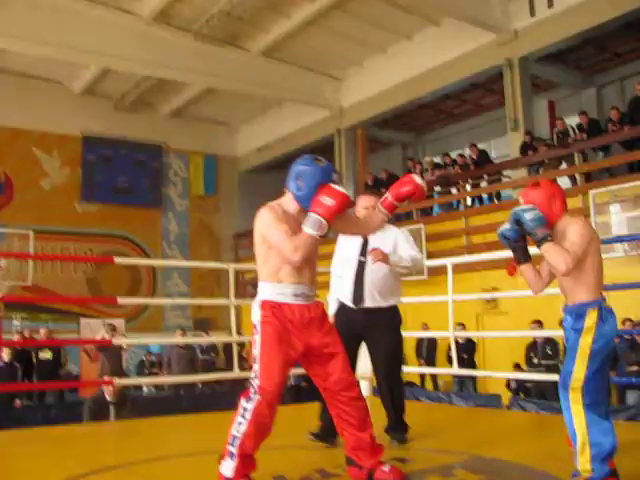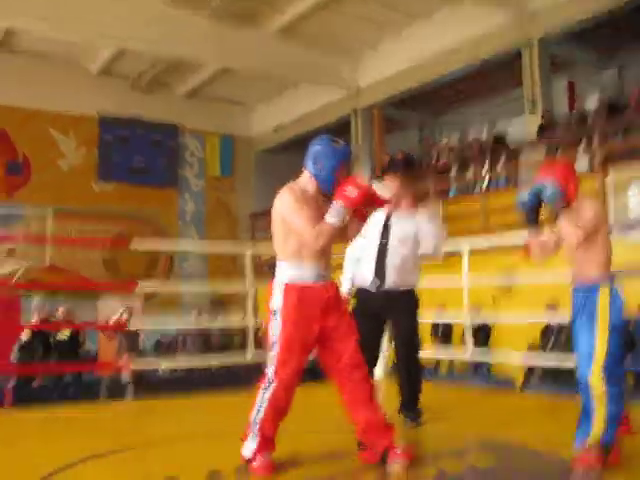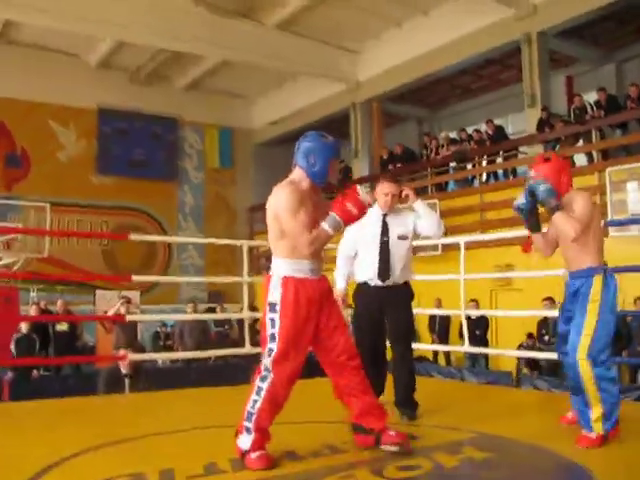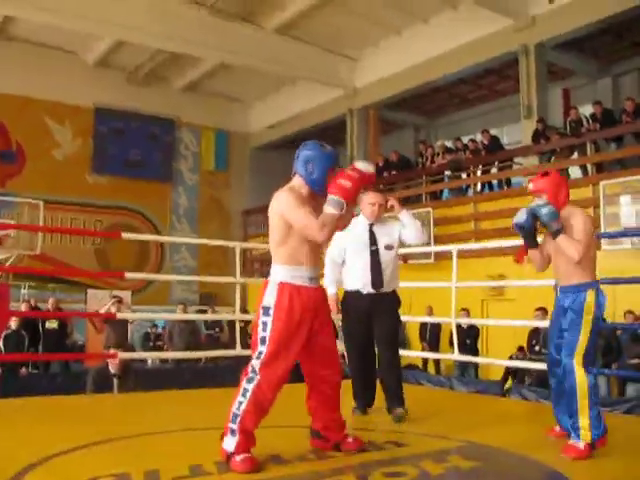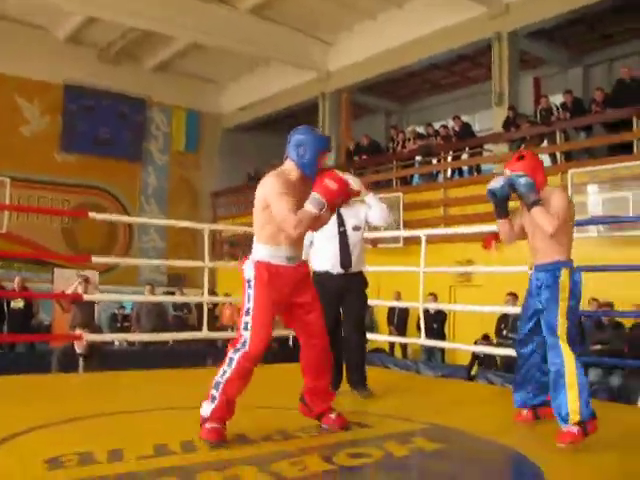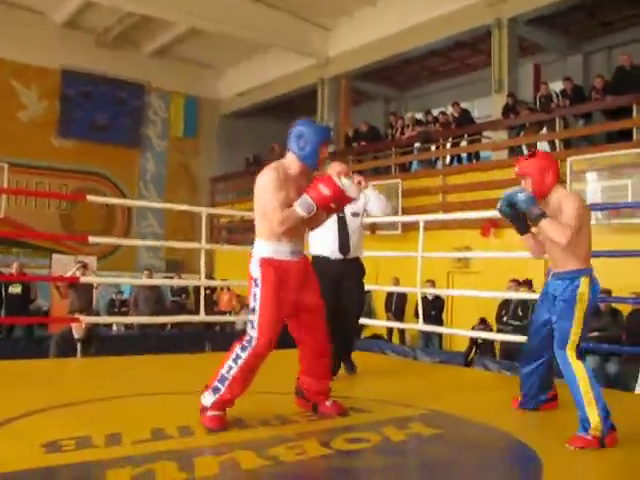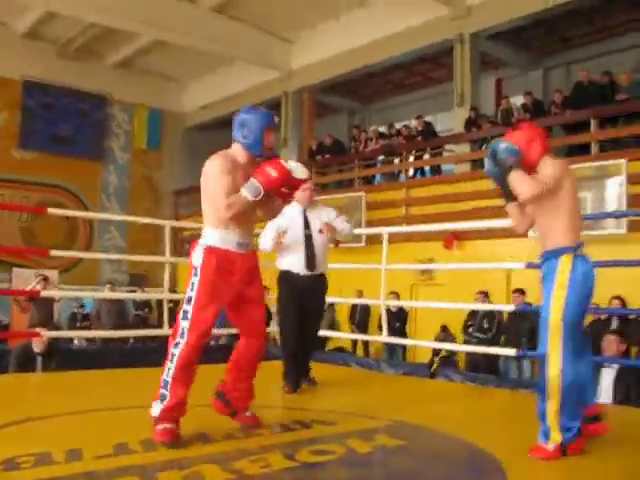
dt=0.2s
person 1, frame 1
left shoulder: (320, 211)
right shoulder: (270, 214)
left elbow: (365, 226)
right elbow: (295, 254)
left wrist: (395, 197)
right wrist: (320, 215)
left hip: (311, 311)
right hip: (275, 311)
left knee: (343, 385)
right knee: (266, 390)
person 1, frame 2
left shoulder: (324, 196)
right shoulder: (291, 197)
right elbow: (317, 241)
left wrist: (364, 205)
right wrist: (346, 202)
left hip: (325, 289)
right hip: (293, 292)
left knee: (352, 366)
right knee: (282, 372)
left ankle: (378, 442)
right ankle: (256, 448)
person 1, frame 3
left shoulder: (311, 191)
right shoulder: (285, 194)
right elbow: (305, 244)
left wrist: (347, 207)
right wrist: (339, 215)
left hip: (316, 285)
right hip: (290, 286)
left knee: (345, 357)
right knee: (280, 365)
left ankle: (373, 427)
right ankle: (251, 442)
person 1, frame 4
left shoulder: (314, 196)
right shoulder: (288, 198)
left elbow: (339, 222)
right elbow: (322, 233)
left wrist: (353, 188)
right wrist: (340, 194)
left hip: (313, 292)
right hip: (285, 293)
left knee: (327, 368)
right knee: (267, 370)
left ankle: (328, 433)
right ankle: (236, 445)
person 1, frame 5
left shoulder: (305, 184)
right shoulder: (275, 183)
left elbow: (311, 223)
right elbow: (295, 227)
left wrist: (336, 197)
right wrist: (324, 194)
left hip: (295, 270)
right hip: (266, 270)
left knee: (318, 339)
right knee: (253, 342)
left ankle: (318, 404)
right ankle: (213, 413)
person 1, frame 6
left shoulder: (307, 176)
right shoulder: (273, 175)
right elbow: (279, 225)
left wrist: (335, 202)
right wrist: (314, 197)
left hip: (298, 265)
right hip: (269, 264)
left knee: (317, 335)
right knee: (260, 338)
left ankle: (314, 395)
right ankle: (214, 402)
person 1, frame 7
left shoulder: (258, 167)
right shoulder: (220, 163)
left elbow: (268, 212)
right elbow: (227, 210)
left wrist: (287, 187)
right wrist: (263, 182)
left hip: (245, 257)
right hip: (215, 255)
left knee: (255, 336)
right knee: (192, 333)
left ankle: (233, 400)
right ankle: (165, 414)
person 2, frame 1
left shoulder: (577, 226)
right shoulder: (555, 239)
left elbow: (565, 265)
right elbow: (537, 284)
left wrist: (540, 235)
right wrist: (518, 250)
left hip: (590, 317)
right hip: (579, 318)
left knee: (575, 392)
right knee: (591, 390)
right ankle: (600, 444)
person 2, frame 2
left shoulder: (589, 208)
right shoulder: (564, 219)
left elbow: (576, 238)
right elbow: (541, 249)
left hip: (599, 296)
right hip: (582, 296)
left knee: (594, 372)
right knee: (590, 370)
left ankle: (598, 444)
right ankle: (611, 421)
person 2, frame 3
left shoulder: (581, 200)
right shoulder: (559, 207)
left elbow: (573, 233)
right elbow: (545, 249)
left wrist: (551, 205)
right wrist: (530, 219)
left hip: (592, 282)
right hip: (575, 283)
left knee: (585, 354)
right knee: (569, 350)
left ankle: (602, 423)
right ankle: (585, 407)
person 2, frame 4
left shoulder: (578, 217)
right shoulder: (553, 225)
left elbow: (577, 254)
right elbow: (540, 264)
left wrist: (553, 225)
right wrist: (528, 236)
left hip: (583, 297)
right hip: (564, 298)
left knee: (576, 363)
right knee: (558, 362)
left ankle: (589, 435)
right ankle: (569, 421)
person 2, frame 5
left shoulder: (557, 196)
right shoulder: (526, 203)
left elbow: (551, 228)
right elbow: (508, 236)
left wrist: (530, 198)
right wrist: (500, 205)
left hip: (557, 276)
right hip: (539, 278)
left knee: (559, 343)
right knee: (528, 342)
left ankle: (579, 419)
right ankle: (538, 401)
person 2, frame 6
left shoulder: (568, 201)
right shoulder: (549, 207)
left elbow: (564, 238)
right elbow: (538, 249)
left wrist: (531, 208)
right wrist: (520, 222)
left hip: (575, 284)
right hip: (556, 284)
left knee: (566, 352)
right knee: (538, 343)
left ankle: (598, 429)
right ankle: (538, 395)
person 2, frame 7
left shoulder: (554, 166)
right shoulder: (542, 179)
left elbow: (529, 191)
right elbow: (522, 225)
left wrist: (510, 166)
right wrist: (505, 187)
left hip: (566, 265)
right hip: (560, 266)
left knee: (557, 351)
right knee: (569, 347)
left ankle: (564, 434)
right ankle: (582, 413)
person 3, frame 1
left shoulder: (396, 235)
right shoulder: (346, 239)
left elbow: (416, 262)
right elbow: (336, 275)
left wrist: (389, 258)
right wrist: (332, 309)
left hip: (382, 315)
right hip: (347, 312)
left knee: (388, 374)
left ankle: (396, 427)
right ankle: (329, 429)
person 3, frame 2
left shoulder: (416, 219)
right shoulder: (367, 220)
left elbow: (435, 246)
right elbow: (354, 254)
left wrist: (415, 217)
right wrist: (346, 288)
left hip: (400, 296)
right hip: (367, 294)
left knee: (406, 352)
right knee: (361, 349)
left ankle: (410, 406)
person 3, frame 3
left shoulder: (409, 217)
right shoulder: (360, 220)
left elbow: (436, 230)
right elbow: (345, 254)
left wrist: (417, 203)
right wrist: (340, 286)
left hip: (398, 291)
right hip: (367, 292)
left knee: (401, 347)
right knee: (367, 346)
left ankle: (406, 404)
right ankle: (372, 394)
person 3, frame 4
left shoulder: (394, 226)
right shoulder: (347, 229)
left elbow: (419, 238)
right elbow: (332, 262)
left wrist: (401, 213)
right wrist: (331, 293)
left hip: (386, 298)
right hip: (355, 299)
left knee: (388, 350)
right knee: (358, 352)
left ankle: (395, 404)
right ankle: (362, 402)
person 3, frame 5
left shoulder: (360, 210)
left elbow: (384, 219)
right elbow: (302, 245)
left wrist: (367, 196)
left hip: (354, 278)
right hip: (325, 279)
left knee: (356, 330)
right knee: (327, 331)
left ankle: (358, 381)
right ankle: (331, 381)
person 3, frame 6
left shoulder: (358, 197)
left elbow: (383, 210)
left wrist: (366, 188)
left hip: (351, 264)
right hip: (323, 264)
left knee: (352, 313)
right knee: (326, 316)
left ankle: (345, 356)
right ankle: (330, 365)
person 3, frame 7
left shoulder: (327, 213)
right shoulder: (282, 214)
left elbow: (347, 228)
right elbow: (264, 245)
left wrist: (336, 231)
right wrist: (274, 240)
left hip: (316, 279)
right hip: (290, 279)
left knee: (310, 328)
right knee: (290, 329)
left ankle: (303, 372)
right ankle: (291, 378)
